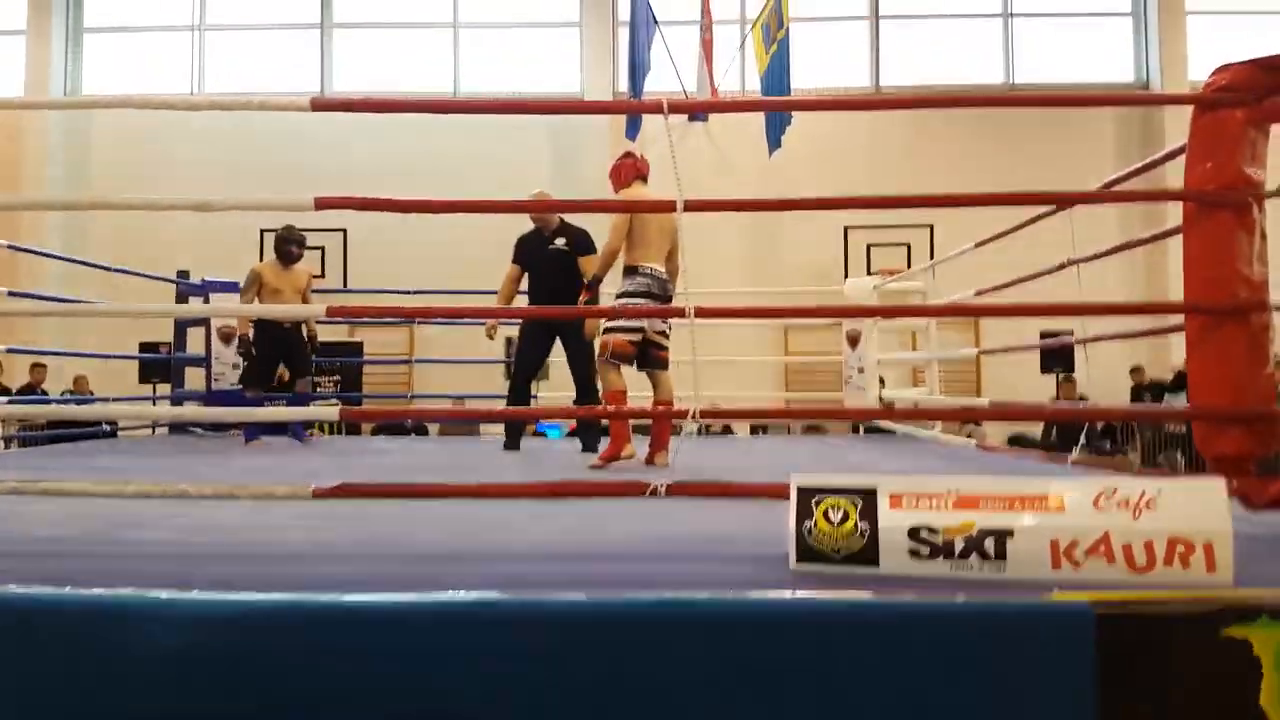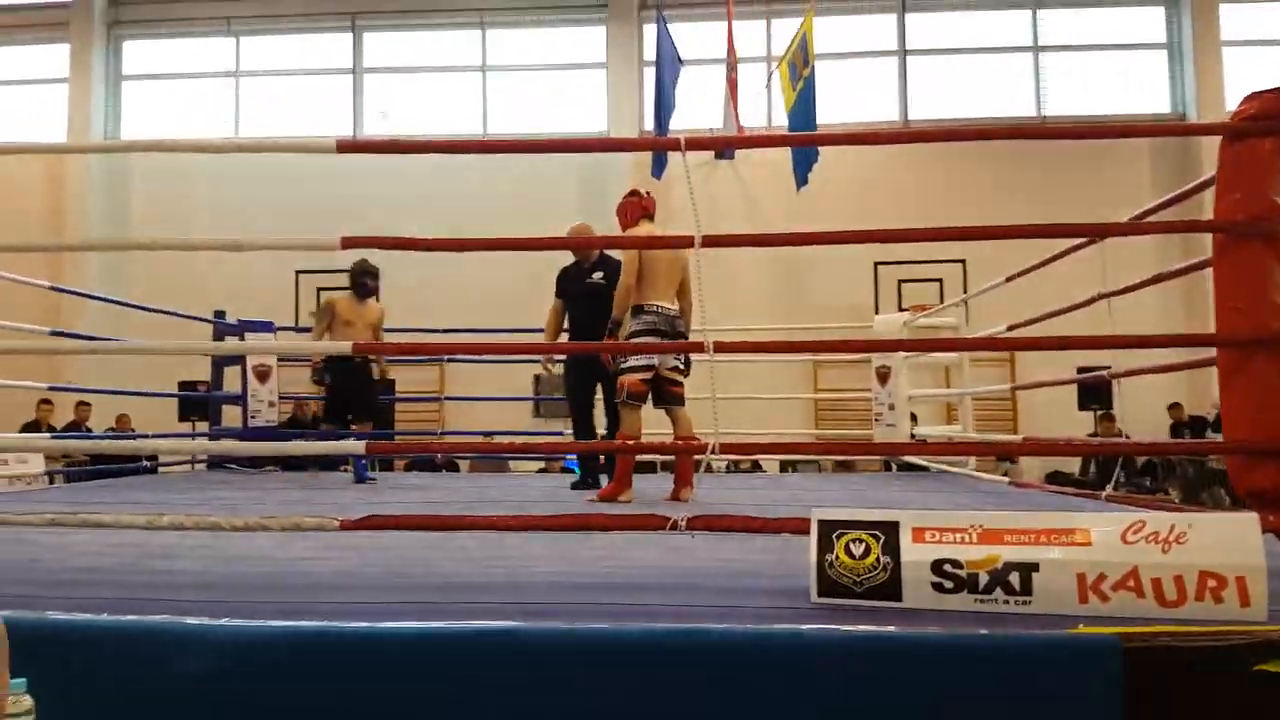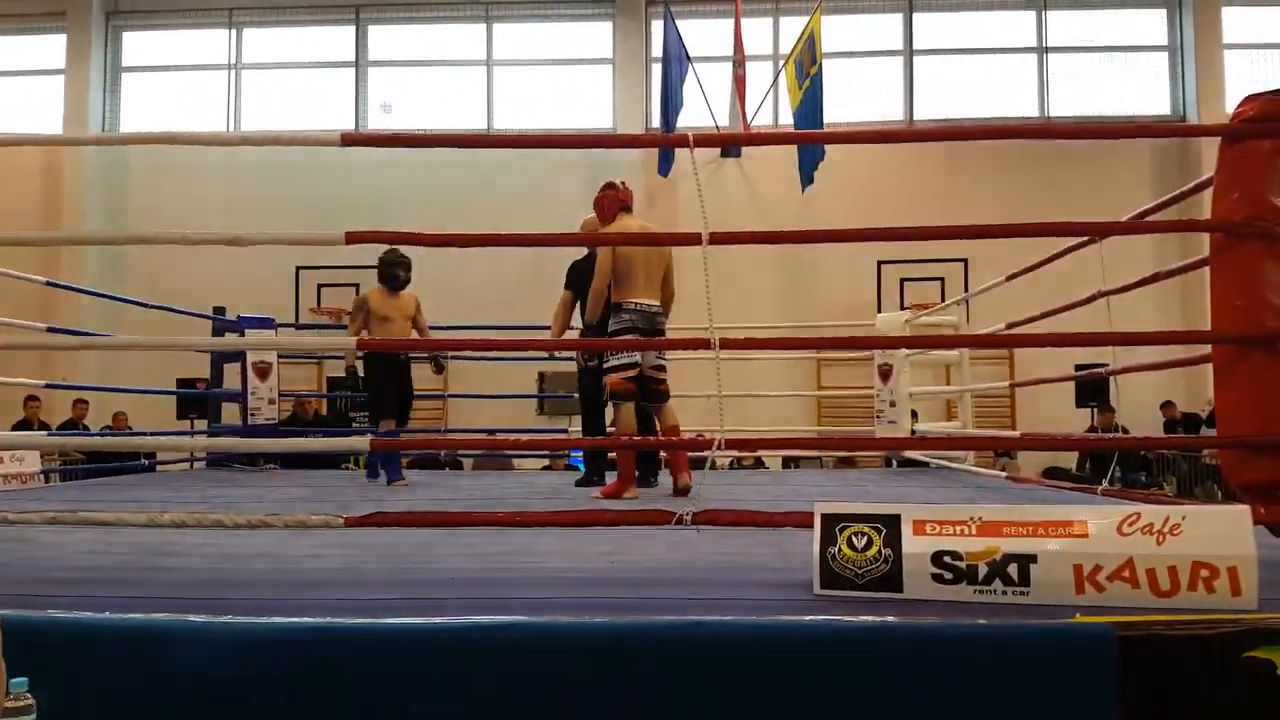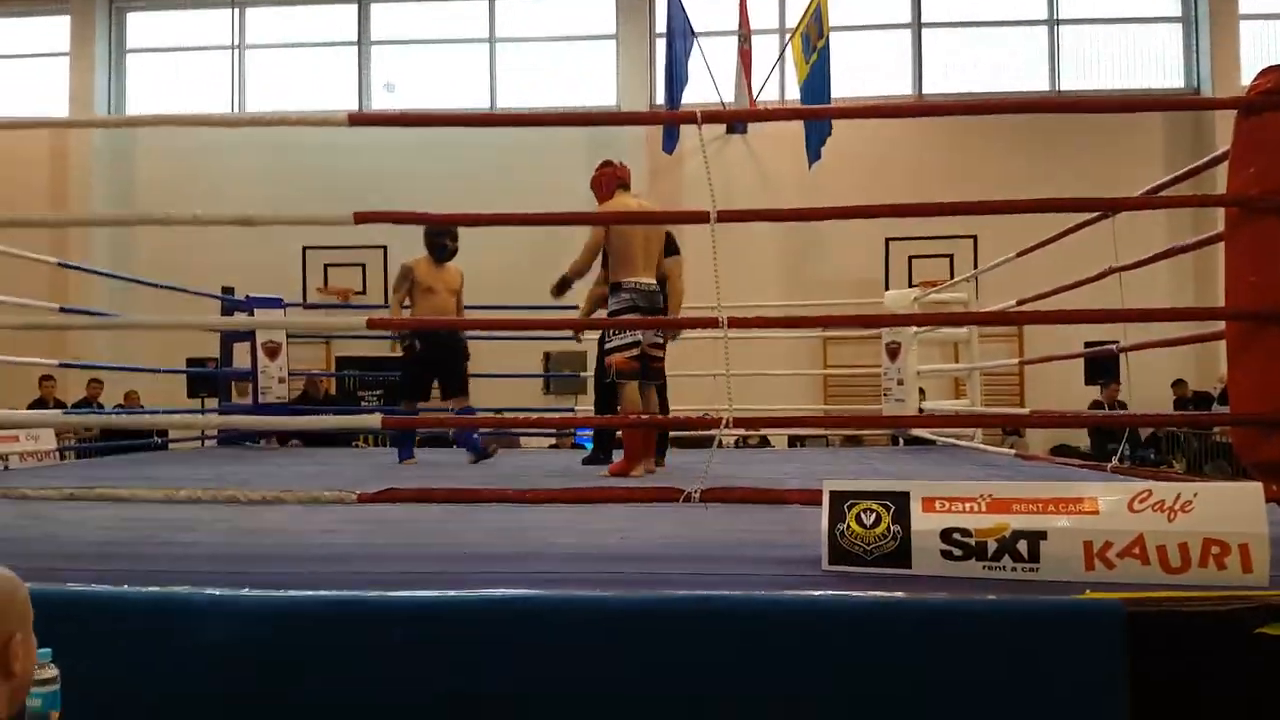
dt=0.4s
person 1, frame 1
left shoulder: (627, 196)
right shoulder: (667, 207)
left elbow: (613, 245)
left wrist: (591, 285)
right wrist: (666, 301)
left hip: (637, 282)
right hip: (662, 286)
left knee: (610, 361)
right knee: (658, 370)
left ankle: (621, 441)
right ankle: (659, 449)
person 1, frame 2
left shoulder: (634, 236)
right shoulder: (676, 245)
left elbow: (627, 285)
left wrist: (613, 328)
right wrist: (683, 340)
left hip: (645, 321)
right hip: (673, 324)
left knee: (630, 404)
right knee: (676, 406)
left ankle: (622, 485)
right ankle: (684, 484)
person 1, frame 3
left shoulder: (611, 233)
left elbow: (600, 285)
right elbow: (669, 291)
left wrist: (589, 328)
left hip: (625, 318)
right hip: (655, 318)
left knee: (623, 401)
right knee: (660, 401)
left ankle: (626, 482)
right ankle: (681, 472)
person 1, frame 4
left shoulder: (609, 211)
right shoulder: (654, 212)
left elbow: (585, 262)
left wrist: (564, 281)
left hip: (625, 297)
right hip: (653, 296)
left knee: (626, 379)
right knee: (648, 381)
left ankle: (632, 459)
right ankle: (647, 456)
person 2, frame 1
left shoulder: (577, 236)
right shoulder: (525, 242)
left elbow: (591, 276)
right elbow: (511, 281)
right wrist: (496, 315)
left hip: (573, 315)
right hip: (538, 316)
left knee: (584, 375)
right knee: (522, 372)
left ankle: (590, 437)
right ankle: (512, 434)
person 2, frame 2
left shoulder: (615, 269)
right shoulder: (566, 274)
right elbow: (557, 313)
right hip: (578, 352)
left knee: (614, 413)
right knee: (579, 413)
left ankle: (615, 472)
right ankle: (589, 474)
person 2, frame 3
right shoulder: (577, 267)
right elbow: (565, 306)
right wrist: (554, 338)
right hip: (591, 349)
left knee: (638, 408)
right knee: (591, 408)
left ankle: (649, 471)
right ankle: (594, 471)
person 2, frame 4
left shoulder: (660, 238)
left elbow: (673, 278)
right elbow: (601, 284)
left wrist: (672, 316)
right wrist: (583, 316)
right knee: (604, 384)
left ankle: (657, 450)
right ankle: (602, 449)
person 3, frame 1
left shoulder: (304, 274)
right shoulder: (260, 272)
left elbow: (307, 304)
right elbow: (245, 305)
left wrist: (312, 333)
right wrist: (243, 336)
left hip: (294, 330)
right hip: (268, 330)
left knee: (303, 378)
right knee: (255, 385)
left ankle: (297, 426)
right ankle: (251, 432)
person 3, frame 2
left shoulder: (377, 309)
right shoulder: (333, 303)
left elbow: (378, 341)
right elbow: (317, 334)
left wrist: (382, 369)
right wrist: (318, 365)
left hip: (363, 365)
right hip: (338, 363)
left knee: (365, 420)
right knee: (334, 419)
left ankle: (361, 470)
person 3, frame 3
left shoulder: (412, 300)
right shoulder: (367, 299)
left elbow: (422, 330)
right elbow: (352, 334)
left wrist: (434, 354)
right wrist: (351, 366)
left hip: (402, 362)
right hip: (379, 362)
left knee: (398, 420)
right knee: (387, 418)
left ankle: (373, 464)
right ankle: (393, 473)
person 3, frame 4
left shoulder: (457, 273)
right shoulder: (411, 269)
right elbow: (396, 304)
left wrist: (463, 340)
right wrist: (404, 333)
left hip: (449, 337)
right hip: (422, 337)
left knee: (461, 395)
right knee: (411, 398)
left ankle: (476, 447)
right ankle: (404, 451)
